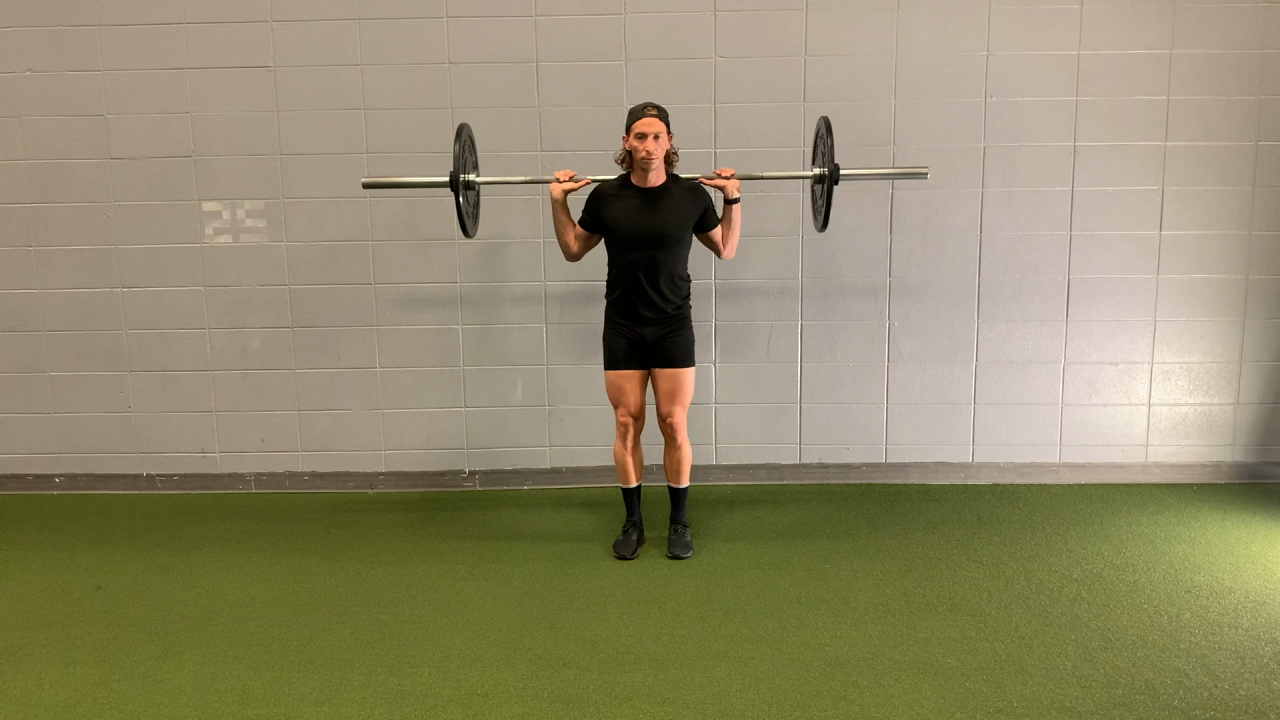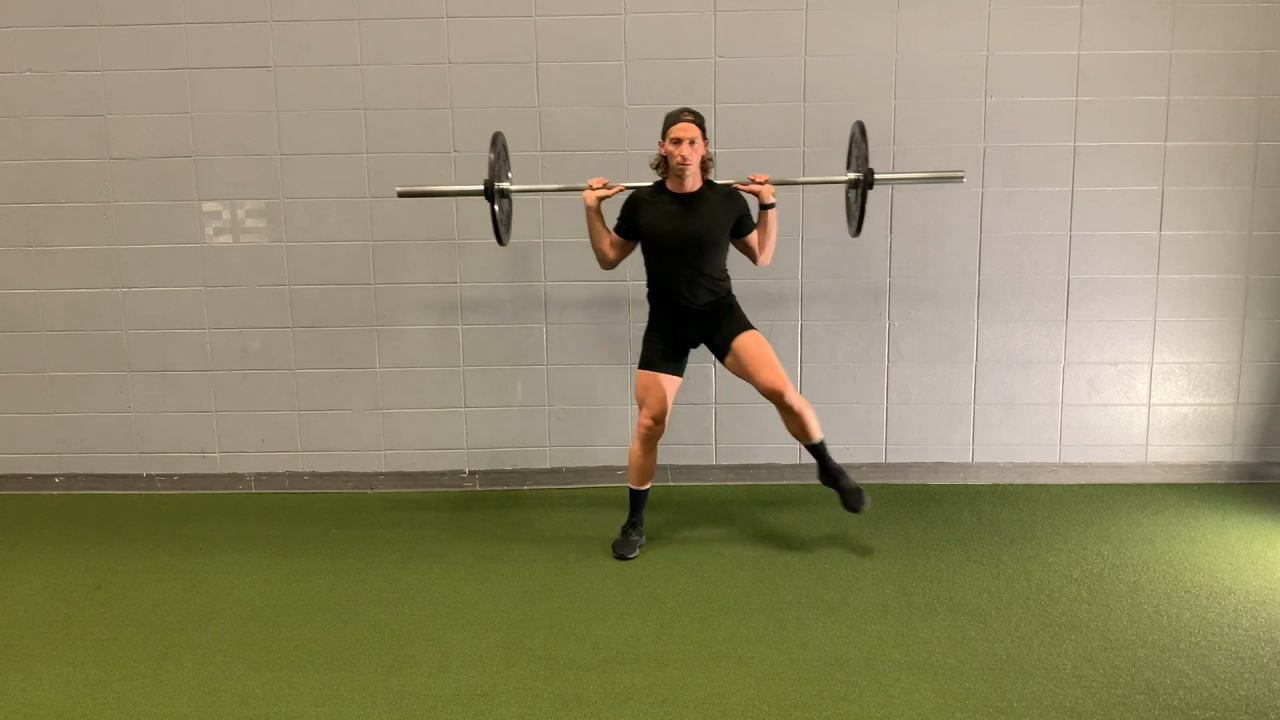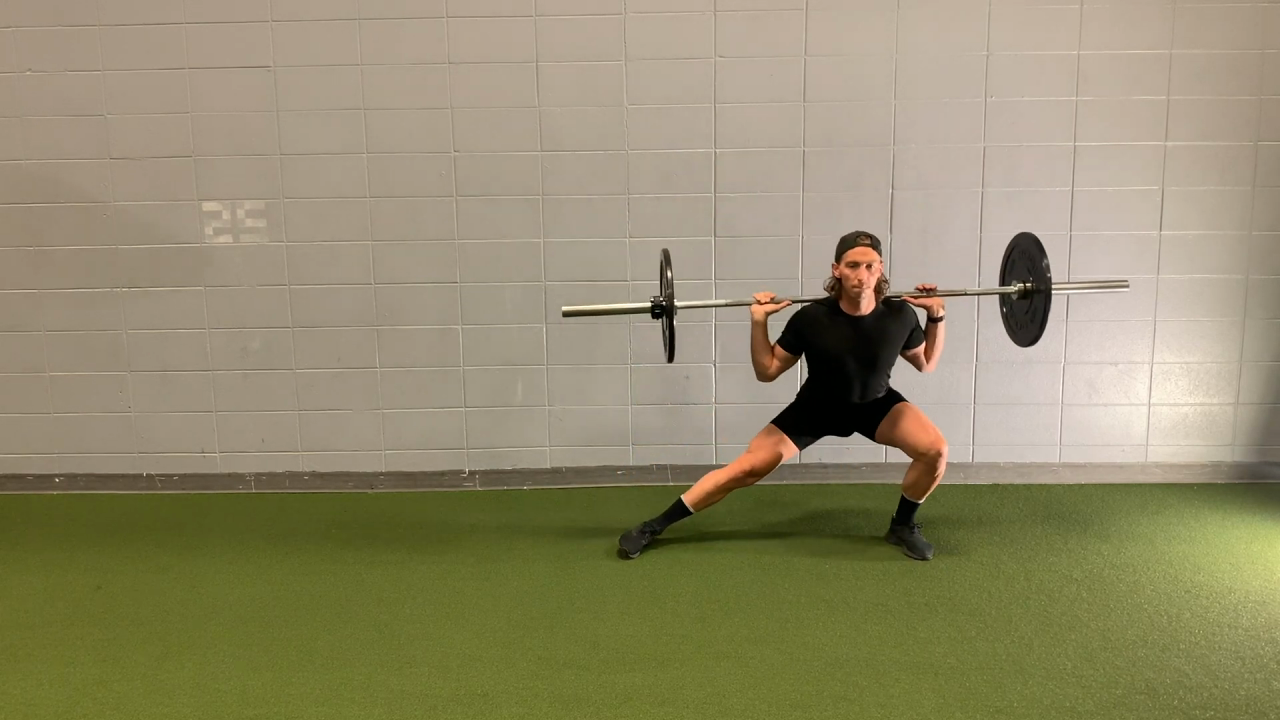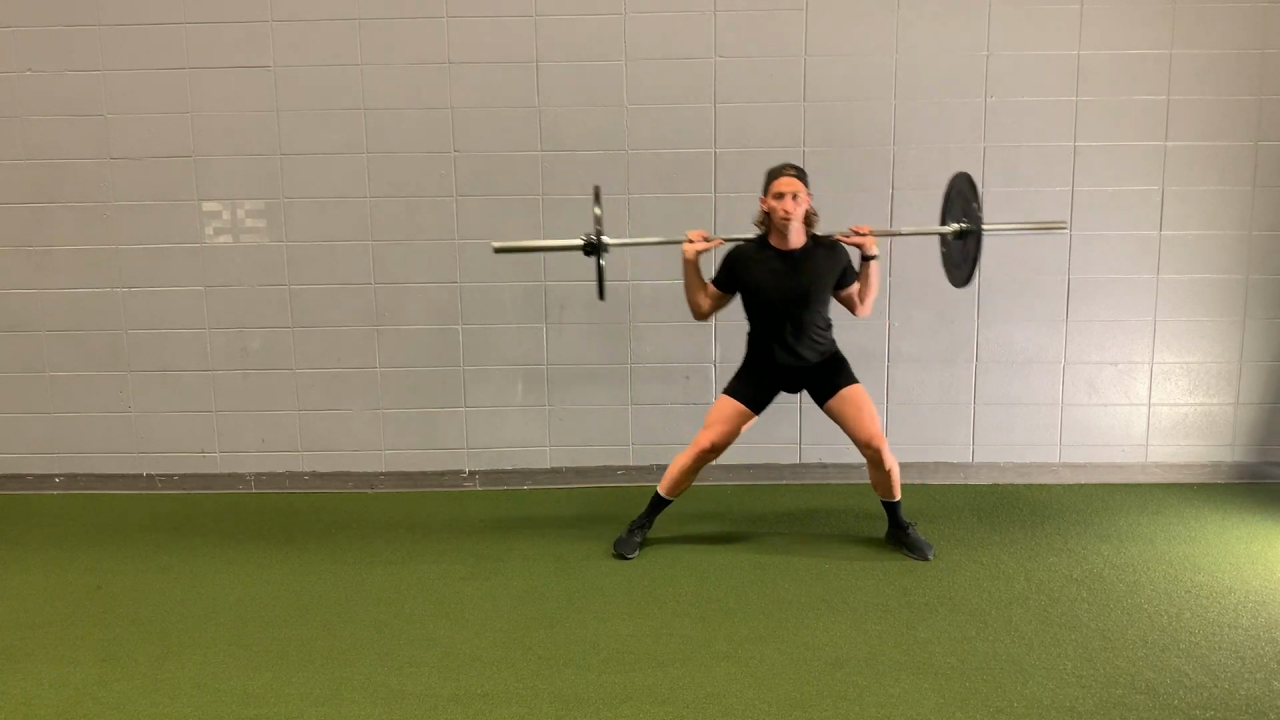
dt=1s
person 1, frame 1
left shoulder: (691, 195)
right shoulder: (605, 196)
left elbow: (725, 249)
right elbow: (573, 250)
left wrist: (732, 199)
right wrist: (558, 201)
left hip: (672, 322)
right hip: (622, 324)
left knee: (674, 424)
right knee: (627, 423)
left ankle: (679, 521)
right ankle: (633, 522)
person 1, frame 2
left shoulder: (727, 200)
right shoulder: (641, 203)
left elbow: (761, 256)
right elbow: (608, 259)
left wrist: (768, 205)
right wrist: (592, 210)
left hip: (720, 313)
right hip: (666, 323)
left knee: (779, 390)
right knee: (650, 423)
left ankle: (831, 470)
right ankle: (634, 524)
person 1, frame 3
left shoulder: (899, 316)
right shoulder: (811, 318)
left elbow: (925, 363)
right elbow: (767, 371)
left wrist: (936, 317)
right wrist: (758, 323)
left hip: (874, 404)
right hip: (814, 408)
left knee: (934, 450)
right knee: (746, 468)
left ankle: (902, 526)
right ankle: (653, 526)
person 1, frame 4
left shoulder: (824, 251)
right shoulder: (743, 257)
left elbow: (860, 308)
right elbow: (702, 310)
left wrist: (871, 258)
right wrist: (692, 261)
left hip: (822, 362)
right hip: (761, 366)
left knee: (875, 444)
right knee: (706, 445)
left ankle: (899, 527)
right ankle: (642, 524)
